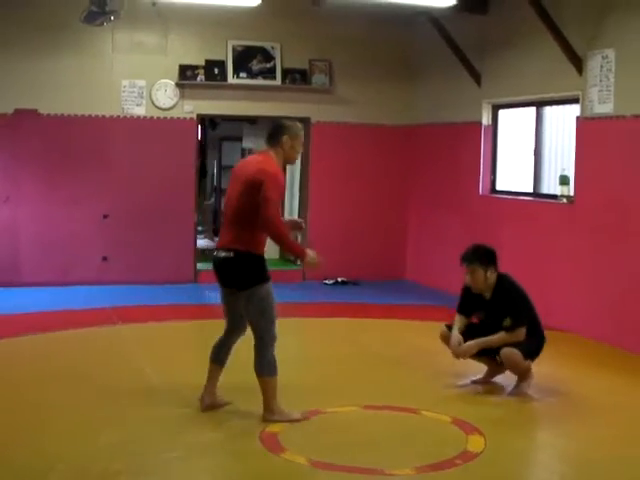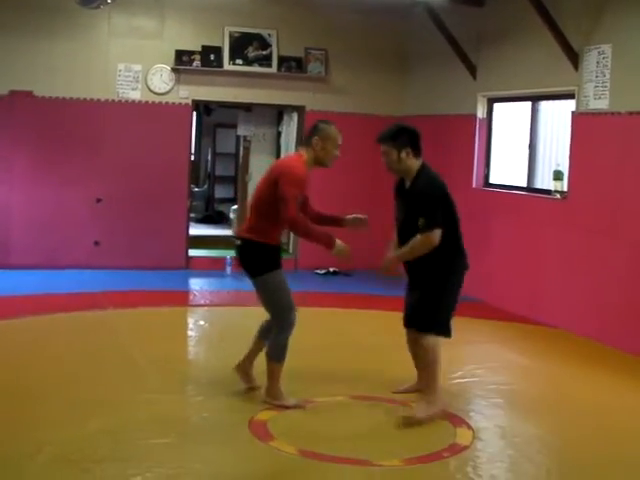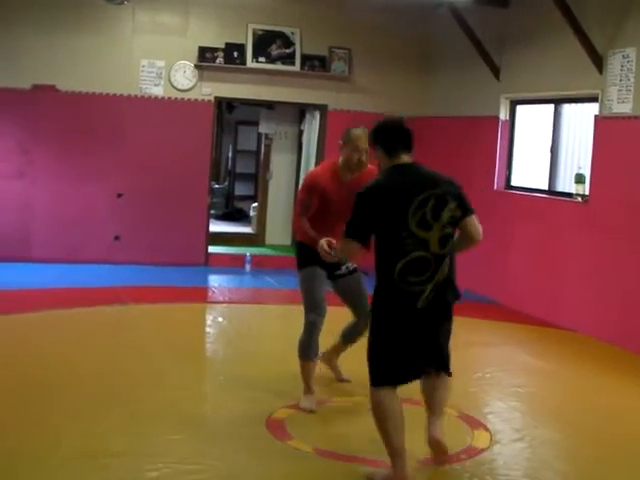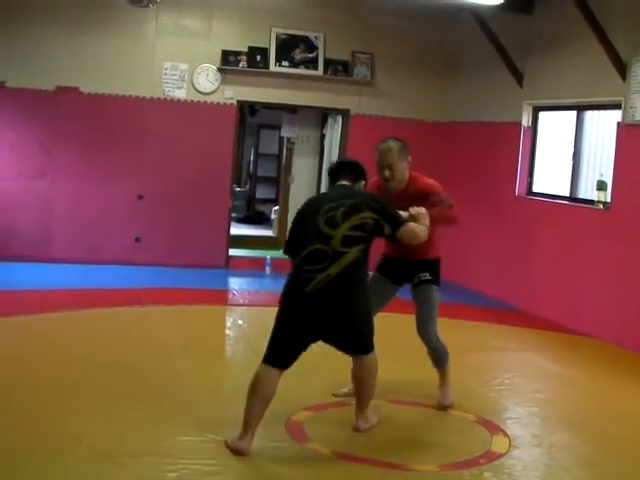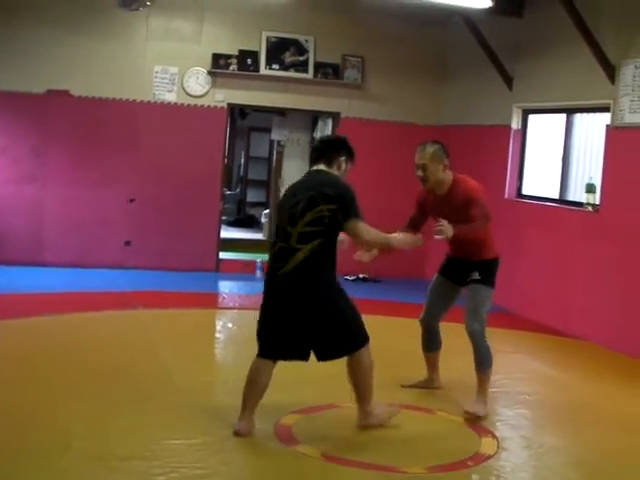
dt=1s
person 1, frame 1
left shoulder: (247, 164)
right shoulder: (271, 173)
right elbow: (270, 223)
left wrist: (283, 224)
right wrist: (300, 253)
left hip: (225, 256)
right hip: (245, 261)
left knee: (235, 327)
right knee: (266, 337)
left ankle: (209, 393)
right ankle: (272, 409)
person 1, frame 2
left shoulder: (293, 168)
right shoulder: (293, 170)
left elbow: (306, 213)
right elbow: (293, 220)
left wrist: (344, 221)
right wrist: (330, 242)
left hip: (258, 246)
right hip: (258, 248)
left knee: (280, 314)
right knee: (286, 320)
left ankle: (246, 365)
right ankle: (273, 392)
person 1, frame 3
left shoulder: (372, 177)
right shoulder: (318, 178)
right elbow: (299, 219)
right wrist: (317, 241)
right hip: (312, 251)
left knee: (365, 315)
right knee: (315, 319)
left ankle: (331, 356)
right ankle: (308, 391)
person 1, frame 4
left shoulder: (426, 187)
right shoulder: (374, 189)
left elbow: (452, 214)
left hip: (425, 263)
right hip: (392, 260)
left knee: (427, 332)
left ankle: (445, 385)
person 1, frame 5
left shoulder: (469, 189)
right shoulder: (427, 196)
left elbow: (483, 225)
right elbow: (412, 229)
left wrist: (453, 231)
right wrist: (380, 248)
left hip: (482, 262)
right hip: (455, 260)
left knee: (475, 328)
right knee: (428, 319)
left ankle: (482, 397)
right ankle: (432, 377)
person 2, frame 1
left shoulder: (510, 293)
right shoulder: (471, 288)
left elbow: (517, 334)
right elbow: (462, 315)
left wrist: (478, 344)
right wrist: (456, 333)
left hip: (527, 338)
left knee: (509, 354)
right knee: (446, 334)
left ankle: (525, 375)
right ankle: (494, 366)
person 2, frame 2
left shoulder: (428, 188)
right shoulder: (403, 184)
left elbow: (430, 238)
left wrist: (396, 256)
right wrist: (397, 254)
left hip: (444, 268)
right hip: (421, 268)
left knee: (425, 329)
right knee: (413, 326)
left ankle: (429, 399)
right ankle: (424, 382)
person 2, frame 3
left shoulder: (374, 193)
right shoulder: (446, 186)
left elbow: (348, 252)
right elbow: (475, 235)
left wrist: (338, 253)
left hip: (396, 300)
right hip: (440, 296)
left knee: (383, 383)
right knee: (437, 366)
right ankle: (436, 426)
person 2, frame 4
left shoulder: (309, 206)
right shoulder: (372, 202)
right elbow: (415, 237)
right wrist: (423, 220)
left hip: (301, 293)
right hip: (347, 295)
left knee: (273, 363)
right knee: (364, 352)
left ankle: (245, 437)
right ankle: (362, 416)
person 2, frame 5
left shoulder: (292, 191)
right shoulder: (337, 189)
right elbow: (362, 236)
right wrist: (393, 240)
left hip: (278, 284)
right hip: (315, 287)
left knee: (267, 354)
right knee: (357, 345)
left ankle: (245, 420)
right ankle: (366, 411)
